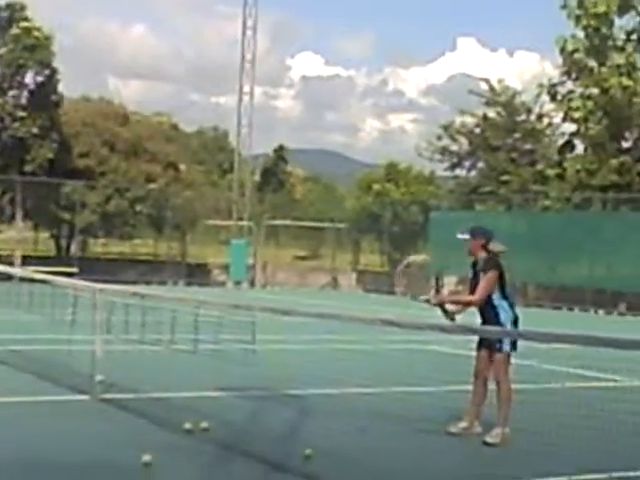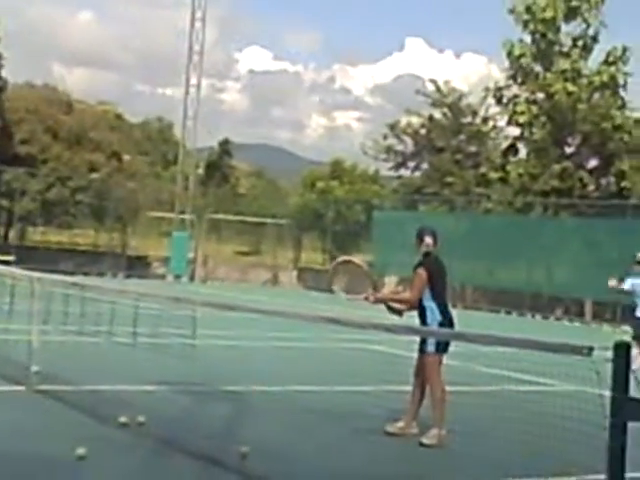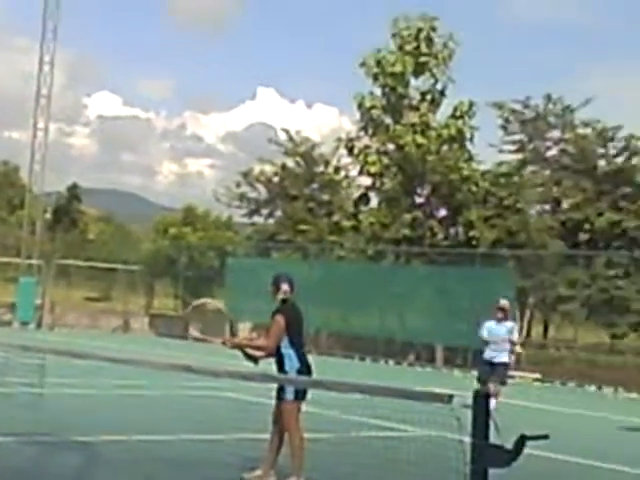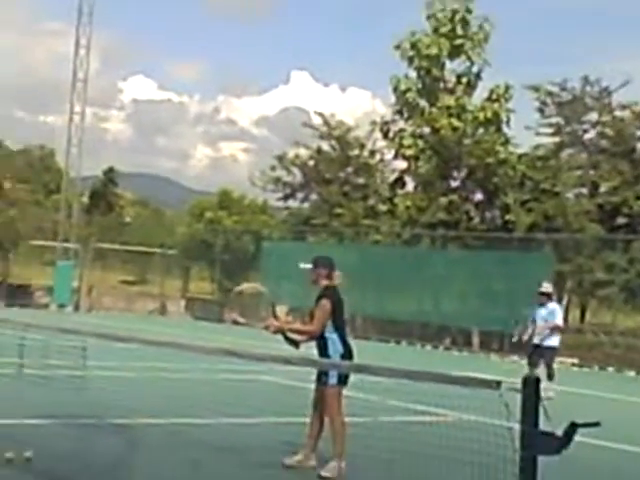
dt=0.4s
person 1, frame 1
left shoulder: (492, 266)
right shoulder: (476, 266)
left elbow: (478, 298)
right elbow: (472, 296)
left wrist: (448, 298)
right wrist: (454, 310)
left hip: (503, 323)
right hip: (488, 324)
left knee: (500, 376)
right knee: (480, 374)
left ankle: (502, 428)
right ankle: (471, 421)
person 1, frame 2
left shoulder: (423, 266)
right shoulder: (435, 264)
left elbow: (413, 298)
left wrist: (385, 297)
right wrist: (392, 298)
left hip: (436, 324)
right hip: (433, 323)
left knee: (433, 377)
right knee: (419, 375)
left ankle: (438, 429)
right ankle: (409, 422)
person 1, frame 3
left shoulder: (281, 313)
right shoulder: (292, 311)
left elbow: (270, 345)
left wrist: (241, 343)
right wrist: (256, 351)
left hip: (294, 371)
right hip: (290, 371)
left knee: (291, 425)
right knee: (278, 423)
person 1, frame 4
left shoulder: (326, 297)
right shoulder: (328, 295)
left elbow: (315, 329)
left wrist: (284, 327)
right wrist: (292, 330)
left hip: (336, 355)
right hip: (329, 355)
left knee: (333, 410)
right knee: (317, 408)
left ankle: (338, 462)
right ankle: (308, 455)
